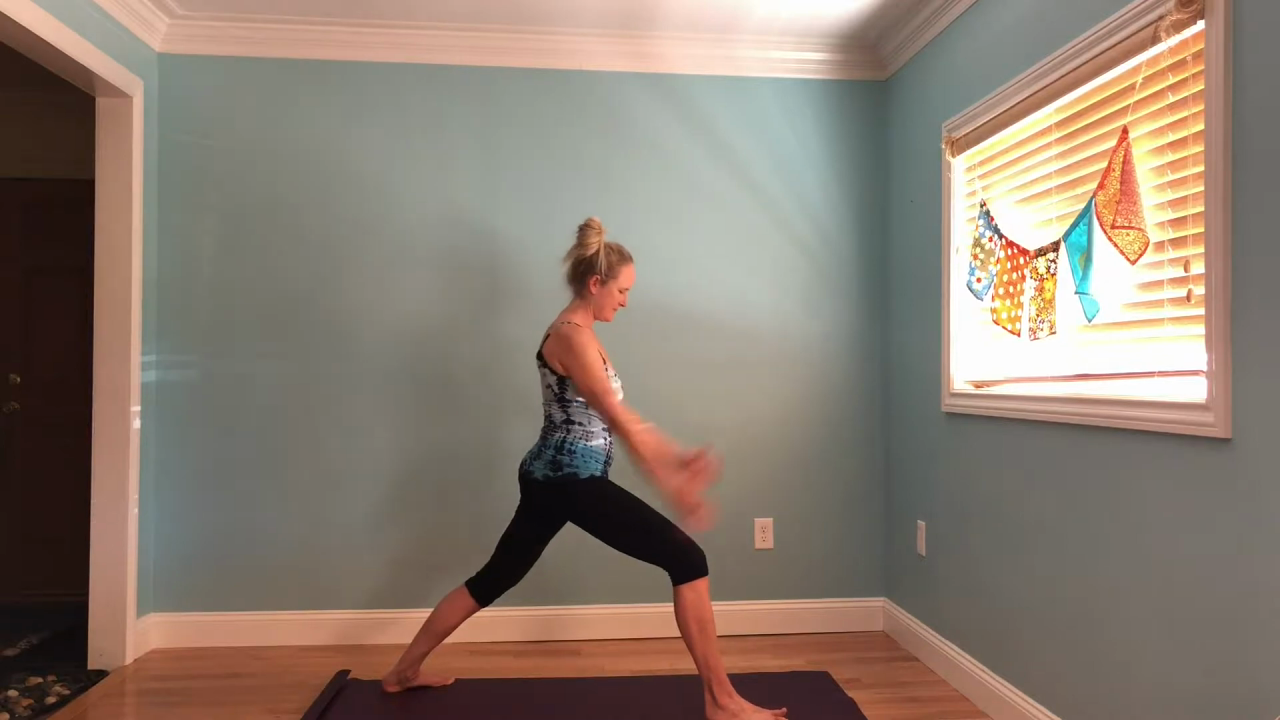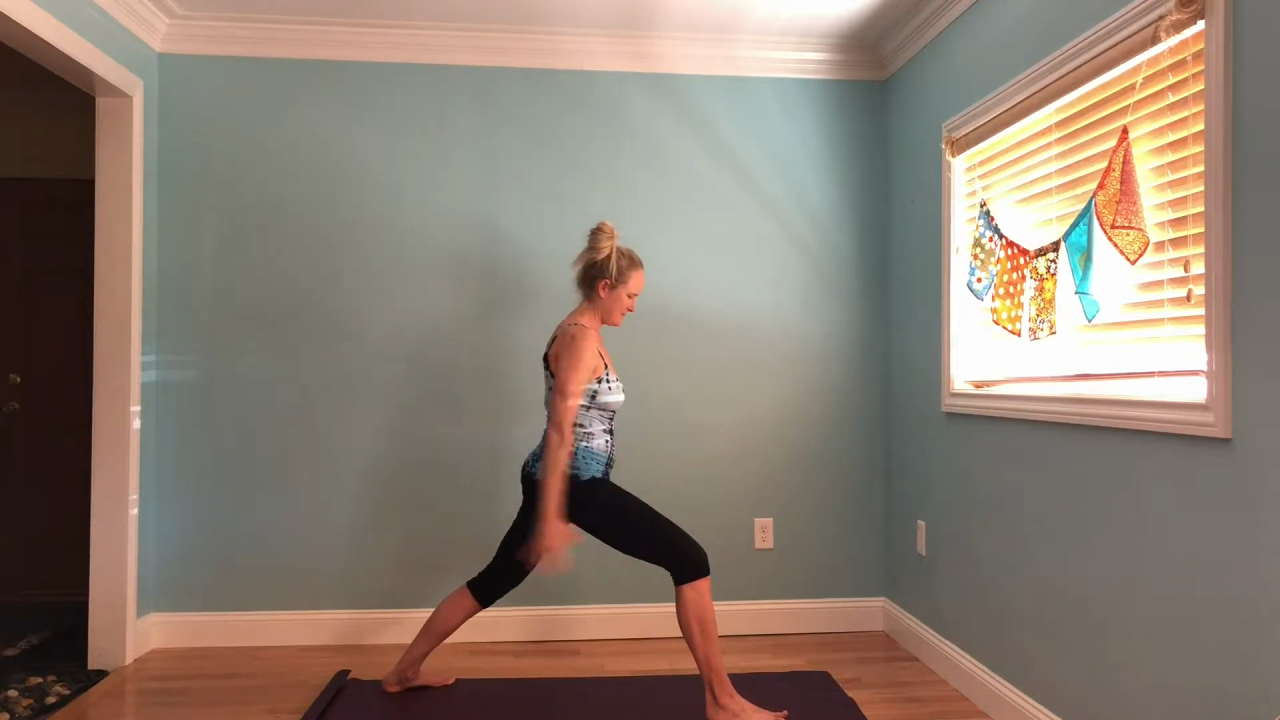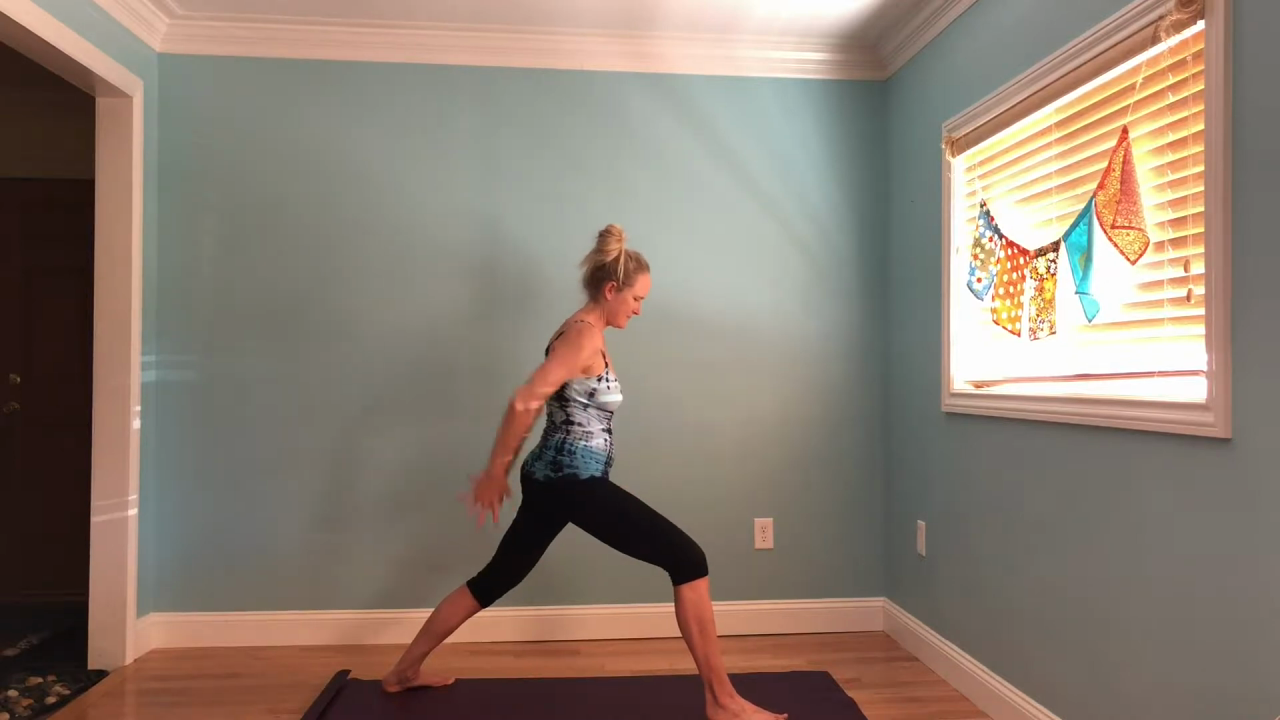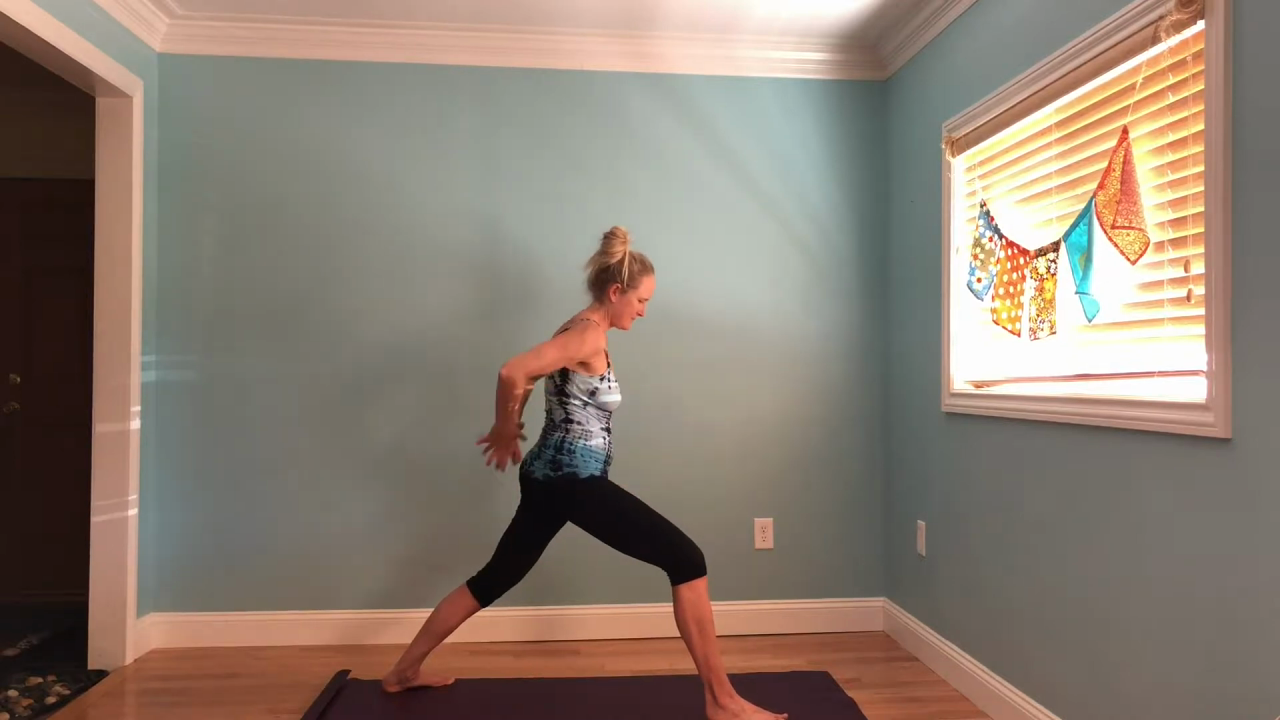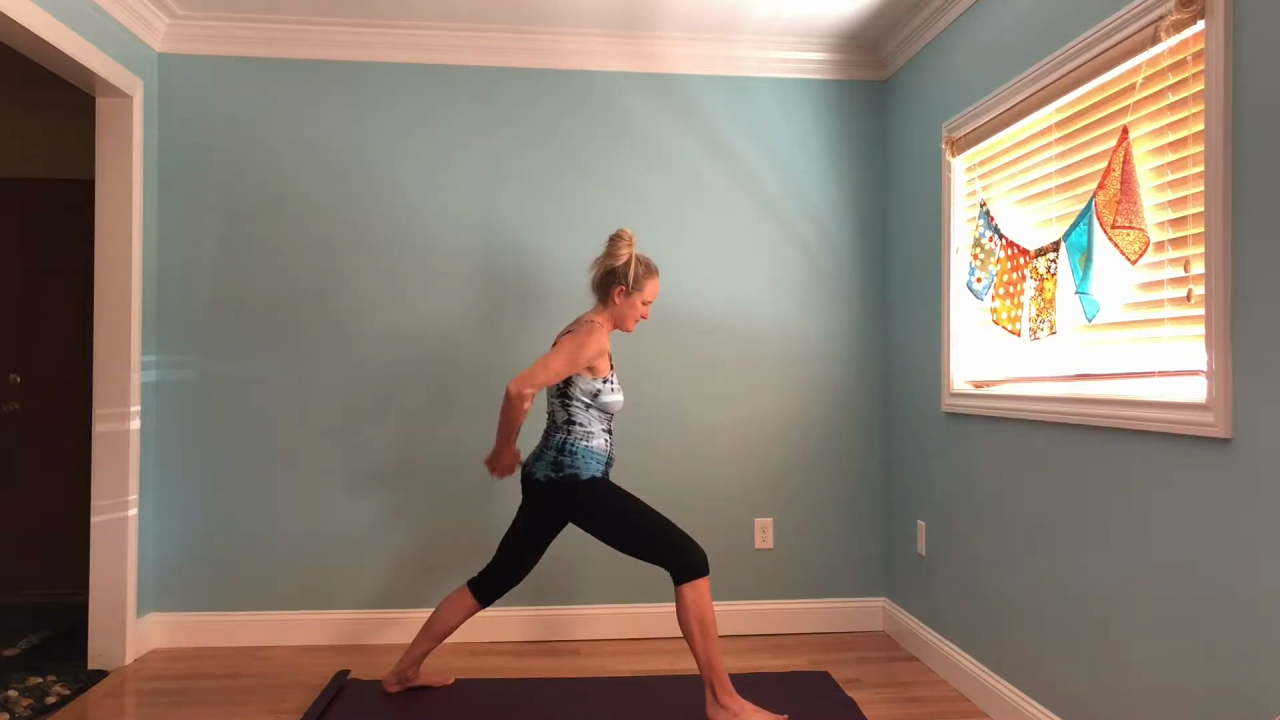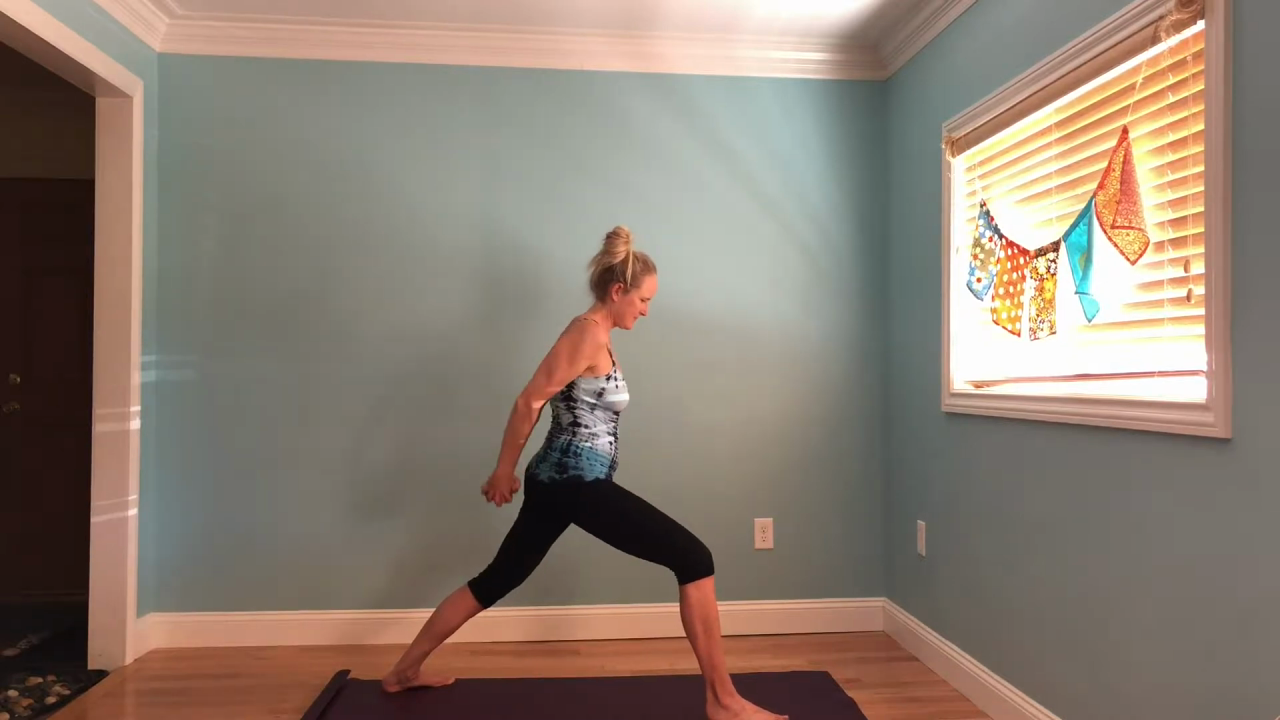
dt=0.2s
person 1, frame 1
left shoulder: (576, 332)
right shoulder: (572, 337)
left elbow: (616, 417)
right elbow: (616, 419)
left wrist: (675, 458)
right wrist: (672, 487)
left hip: (552, 475)
right hip: (571, 478)
left knee: (494, 578)
right knee: (687, 561)
left ankle: (405, 670)
person 1, frame 2
left shoulder: (583, 334)
right shoulder: (580, 339)
right elbow: (560, 429)
right wrist: (550, 515)
left hip: (565, 480)
right hip: (577, 482)
left knee: (496, 578)
right knee: (689, 561)
left ankle: (405, 670)
person 1, frame 3
left shoulder: (584, 334)
right shoulder: (585, 336)
left elbow: (529, 403)
right elbow: (525, 403)
left wrist: (501, 467)
right wrist: (495, 471)
left hip: (555, 476)
right hip: (575, 479)
left knee: (496, 578)
right knee: (688, 561)
left ankle: (404, 670)
person 1, frame 4
left shoulder: (583, 332)
right shoulder: (590, 334)
left elbow: (524, 377)
right elbow: (512, 374)
left wrist: (507, 433)
right wrist: (505, 431)
left hip: (552, 475)
right hip: (573, 478)
left knee: (494, 577)
right knee: (685, 560)
left ankle: (404, 670)
person 1, frame 5
left shoulder: (586, 334)
right shoulder: (592, 337)
left elbow: (528, 390)
right elbow: (520, 389)
left wrist: (505, 449)
right wrist: (506, 448)
left hip: (554, 477)
right hip: (575, 480)
left knee: (495, 578)
right knee: (688, 560)
left ankle: (404, 670)
person 1, frame 6
left shoulder: (590, 334)
right shoulder: (590, 335)
left elbow: (537, 404)
right elbow: (530, 403)
left wrist: (509, 471)
right wrist: (504, 470)
left hip: (559, 478)
right hip: (579, 481)
left knee: (497, 579)
right knee: (694, 559)
left ankle: (404, 670)
